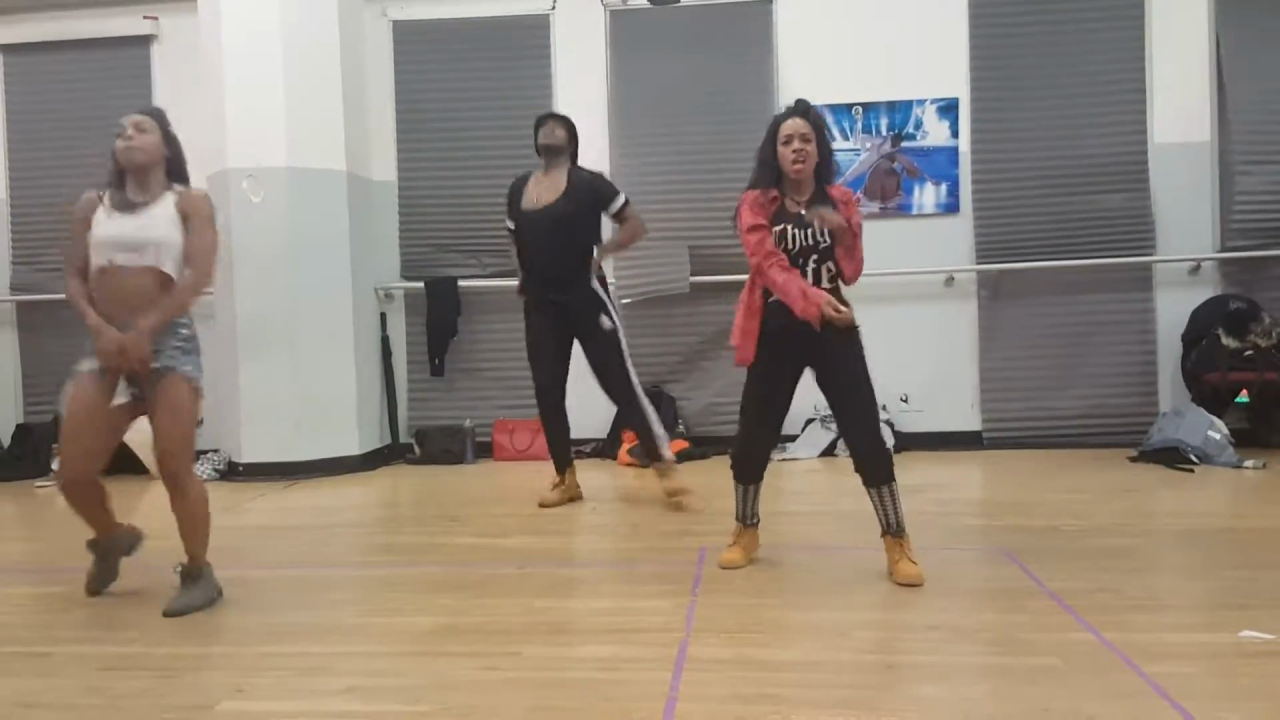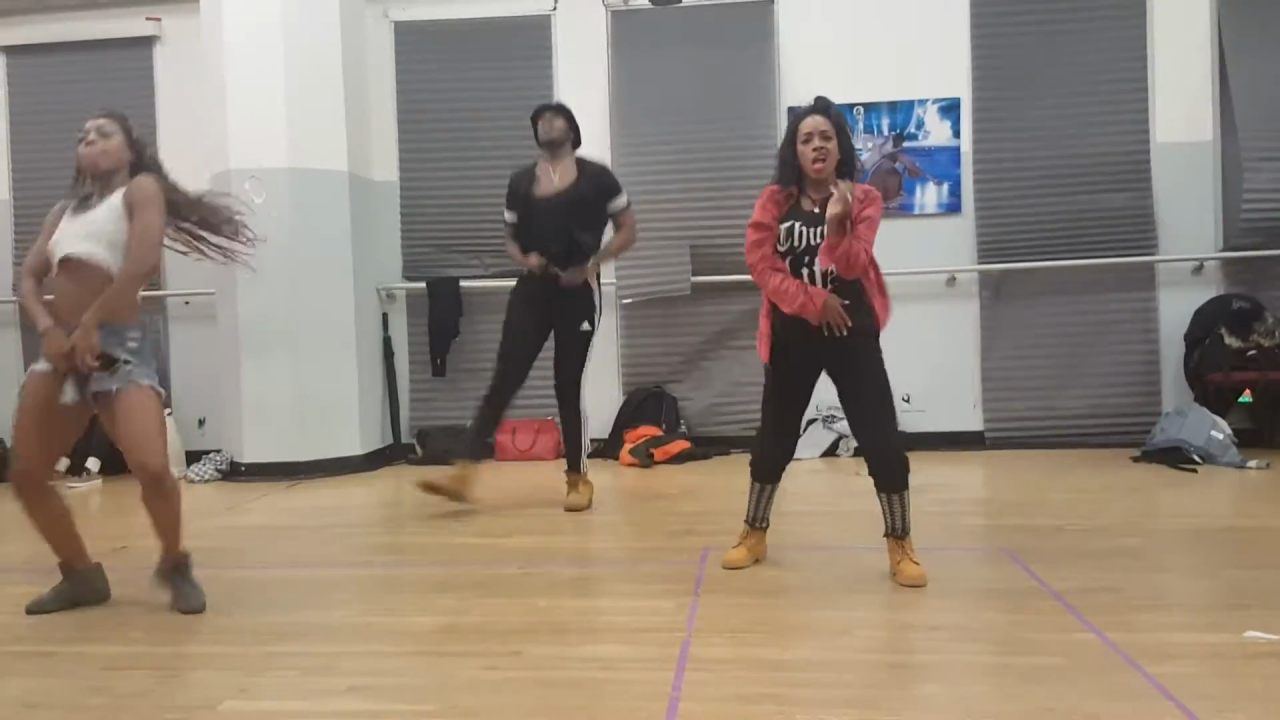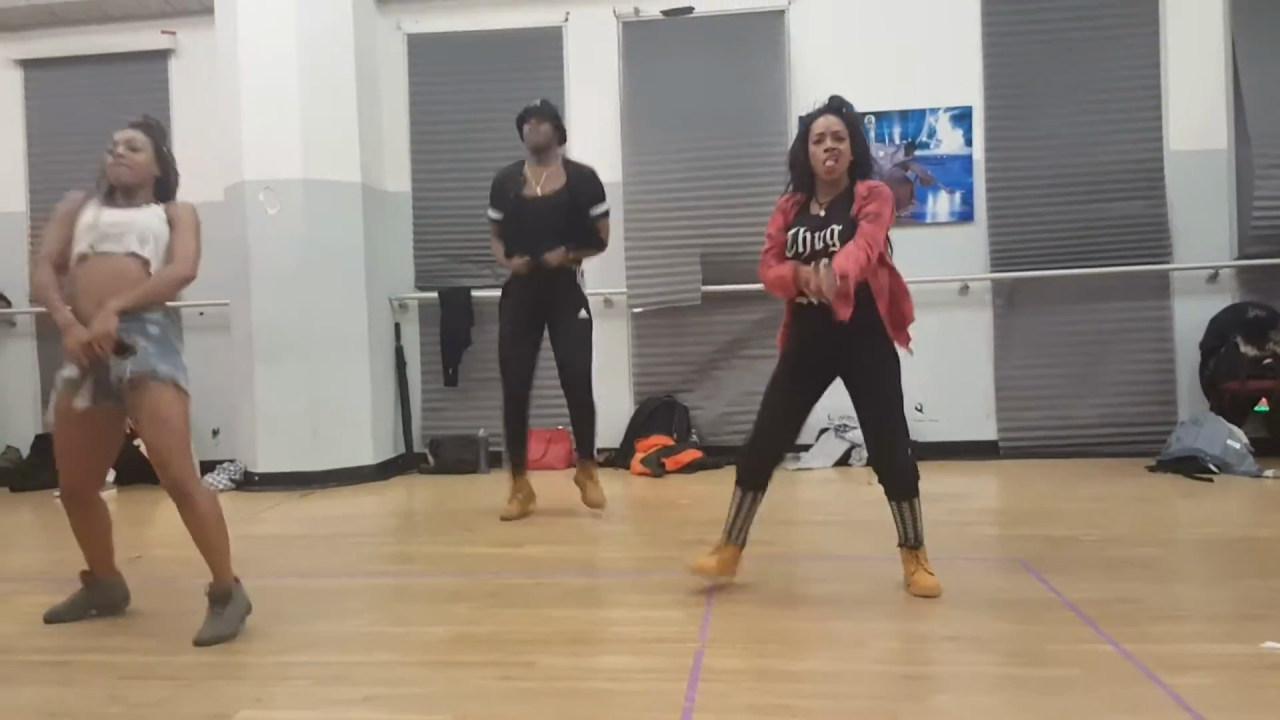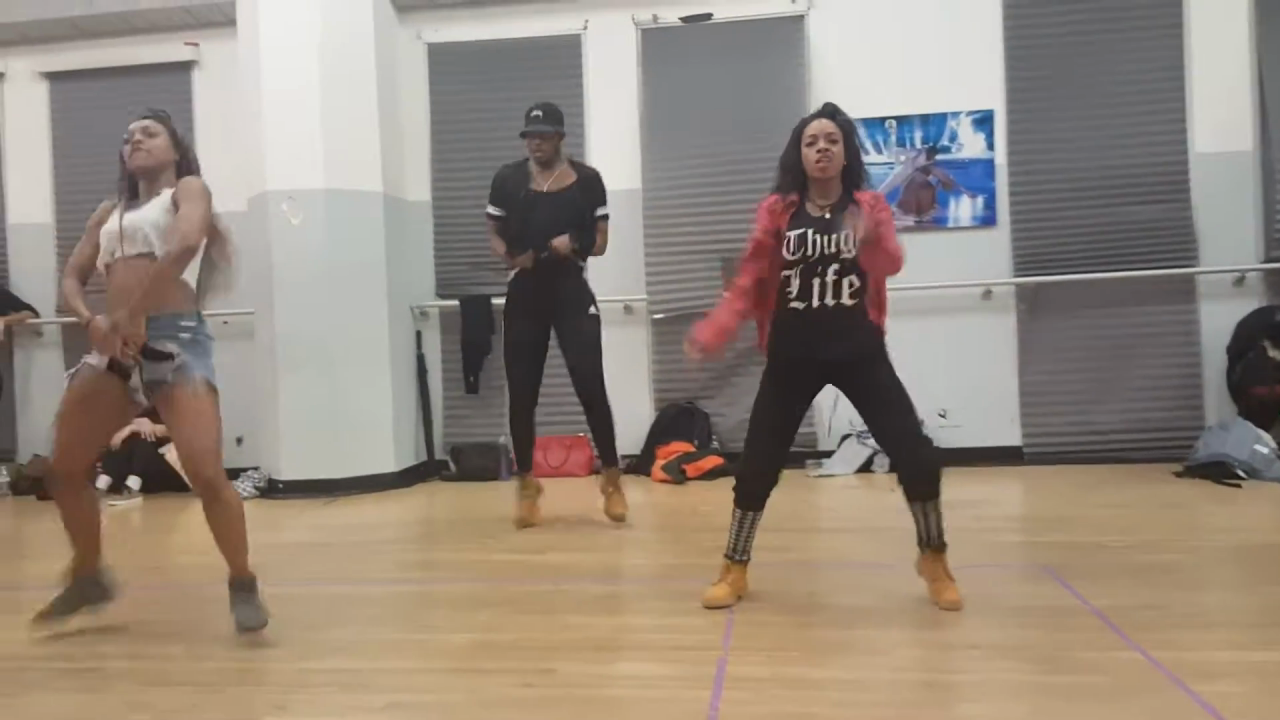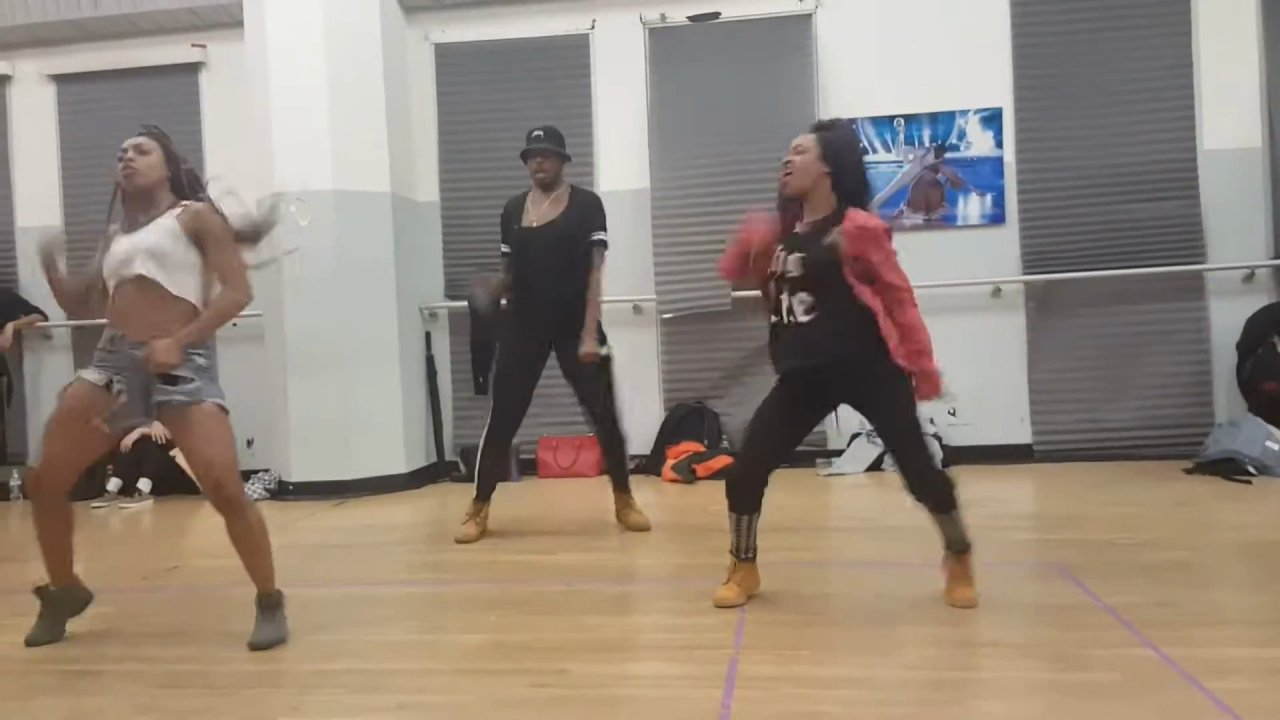
dt=0.3s
person 1, frame 1
left shoulder: (189, 202)
right shoulder: (93, 206)
left elbow: (198, 276)
right elbow: (75, 276)
left wrist: (147, 327)
right wrist: (98, 327)
left hip: (169, 342)
right hip: (109, 346)
left knee: (174, 466)
right knee: (72, 473)
left ankle: (198, 574)
right ankle: (113, 539)
person 1, frame 2
left shoulder: (142, 190)
right shoulder: (62, 212)
left elbow: (144, 263)
right elbow: (28, 279)
left wrist: (89, 324)
right wrist: (49, 330)
left hip: (123, 346)
right hip: (62, 350)
left knee: (149, 467)
right knee: (25, 475)
left ankle: (176, 564)
right ankle: (83, 575)
person 1, frame 3
left shoulder: (176, 212)
right shoulder: (77, 206)
left elbow: (183, 270)
right elbow: (44, 273)
left wrist: (114, 310)
right wrist: (70, 326)
left hip: (145, 340)
right hip: (86, 351)
left knee: (177, 476)
right knee: (76, 487)
left ankle: (228, 593)
right ankle: (104, 584)
person 1, frame 4
left shoulder: (188, 190)
right shoulder: (109, 208)
left elbow: (186, 240)
right elbow: (71, 279)
left wrist: (138, 312)
right wrist: (92, 319)
left hip: (174, 339)
right hip: (111, 344)
left knee: (205, 471)
right knee: (65, 471)
left ankle: (244, 588)
right ankle: (88, 577)
person 1, frame 5
left shoulder: (197, 215)
right shoulder: (117, 228)
left elbow: (237, 291)
right elbow: (79, 302)
left wrist: (178, 341)
right wrist: (52, 268)
left hip: (182, 366)
right hip: (111, 361)
left knee: (227, 492)
right knee: (44, 481)
left ankle: (270, 604)
right ankle: (61, 593)
person 2, frame 1
left shoulder: (840, 201)
right shoulder: (756, 204)
left elbow: (852, 270)
right elbow: (768, 267)
left wrist: (843, 234)
right wrist: (813, 301)
left hip: (834, 333)
right hip: (776, 334)
left knee: (866, 435)
right knee: (753, 437)
left ankle: (897, 545)
right ankle: (745, 533)
person 2, frame 2
left shoulder: (863, 198)
right shoulder: (774, 200)
left elbow: (853, 263)
right elbow: (761, 263)
left wrist: (837, 225)
right wrist: (811, 300)
left hip: (853, 336)
right hip: (793, 336)
left knee: (882, 442)
right knee: (774, 440)
left ankle: (900, 547)
right ankle: (754, 533)
person 2, frame 3
left shoulder: (874, 196)
right shoulder: (789, 207)
left elbow: (865, 249)
right elbow: (769, 267)
left wrist: (836, 275)
right wrist: (797, 275)
left hip: (866, 342)
right hip: (807, 341)
left knee: (891, 451)
right knee: (763, 446)
left ankle: (914, 556)
right ankle: (729, 548)
person 2, frame 4
left shoulder: (867, 205)
right shoulder: (777, 211)
left elbow: (889, 262)
right elbow: (750, 281)
left wrist: (874, 236)
right wrist: (712, 332)
left hip: (859, 352)
right hip: (791, 355)
left knee: (917, 456)
right knee: (757, 463)
left ankle: (935, 562)
right ankle: (734, 570)
person 2, frame 5
left shoulder: (857, 229)
right shoulder: (781, 227)
left elbow: (897, 295)
right elbow: (733, 273)
left wrist: (923, 367)
right wrist: (750, 240)
left hip: (865, 366)
right hip: (802, 373)
left knee: (920, 469)
right knee: (746, 470)
left ankle: (958, 562)
right ankle: (743, 570)
person 3, frame 1
left shoulder: (588, 184)
right shoulder: (518, 188)
left elbow: (635, 225)
left wrist: (597, 255)
right wrist: (522, 276)
left hip: (584, 294)
right hip: (542, 302)
left knee: (620, 381)
right knee: (547, 391)
left ankle: (664, 465)
right ankle: (565, 479)
person 3, frame 2
left shoulder: (596, 175)
right shoulder: (521, 180)
left elbow: (628, 232)
right elbow: (510, 237)
left wrist: (593, 263)
right wrist: (525, 260)
left hip: (577, 292)
right hip: (533, 289)
left knee: (567, 386)
right knee: (504, 378)
left ankle: (577, 479)
right ankle: (464, 472)
person 3, frame 3
left shoulder: (583, 178)
right shoulder: (506, 179)
left elbow: (601, 238)
right elbow: (496, 236)
left wrist: (568, 255)
right wrist: (508, 261)
left hip: (565, 288)
right hip: (521, 288)
left knee: (577, 379)
right knee: (515, 386)
left ankle: (587, 470)
right ankle: (519, 485)
person 3, frame 4
left shoulder: (586, 180)
right shoulder: (507, 178)
left elbow: (598, 243)
right elbow: (494, 235)
left wrist: (572, 245)
right wrist: (510, 256)
left hip: (570, 288)
right hip: (524, 289)
left knee: (590, 383)
right knee: (522, 390)
left ankle: (613, 482)
right ankle: (527, 485)
person 3, frame 5
left shoulder: (586, 204)
right shoulder: (514, 210)
left elbow: (594, 271)
left wrist: (590, 333)
right wrist: (494, 289)
left hip: (574, 322)
right hip: (524, 325)
left knee: (603, 413)
right knee: (502, 416)
left ankle: (624, 499)
right ankle: (478, 510)
